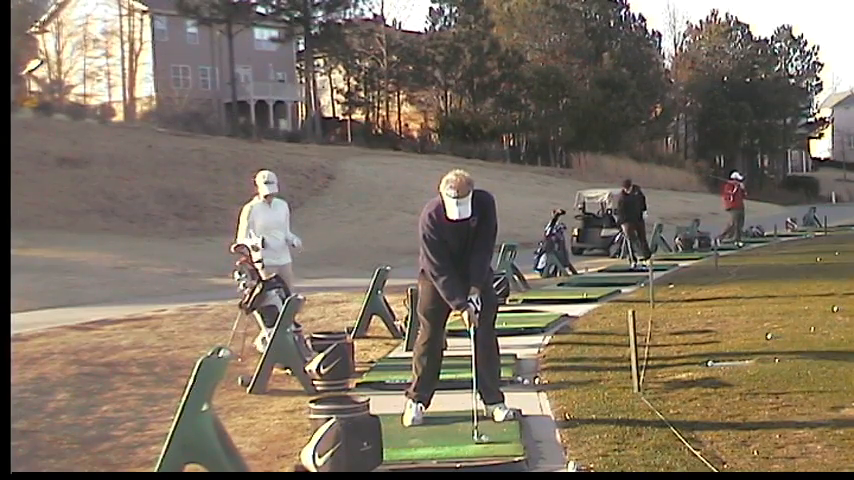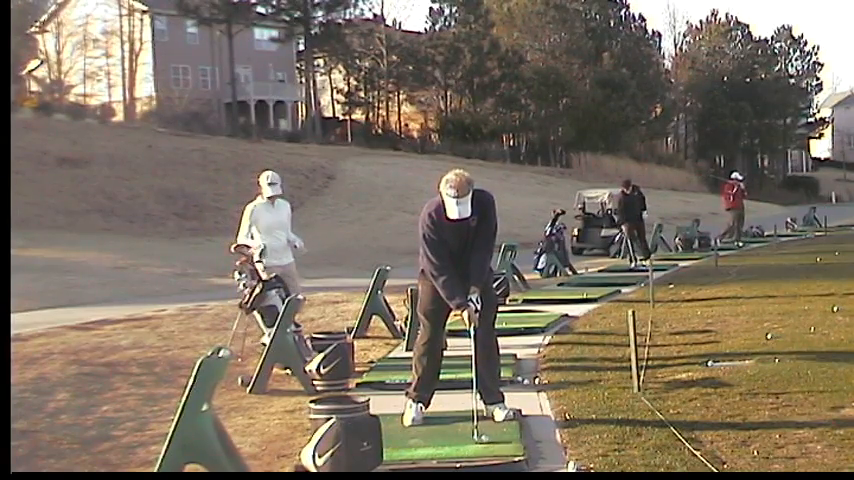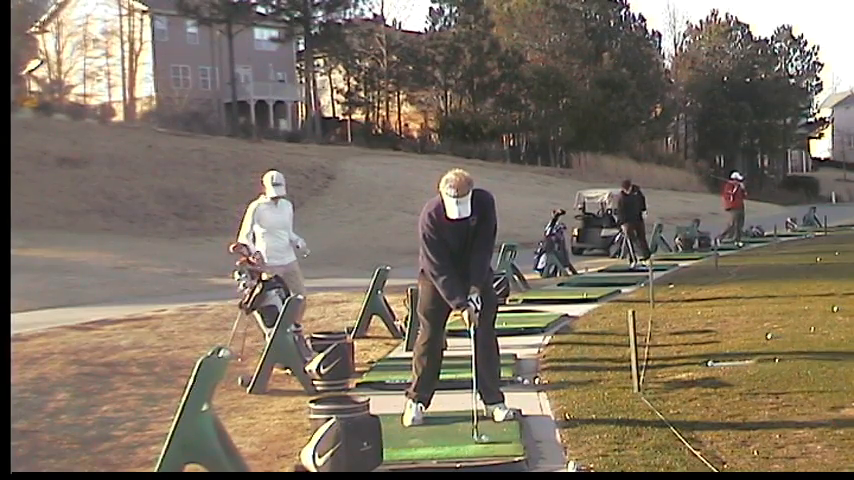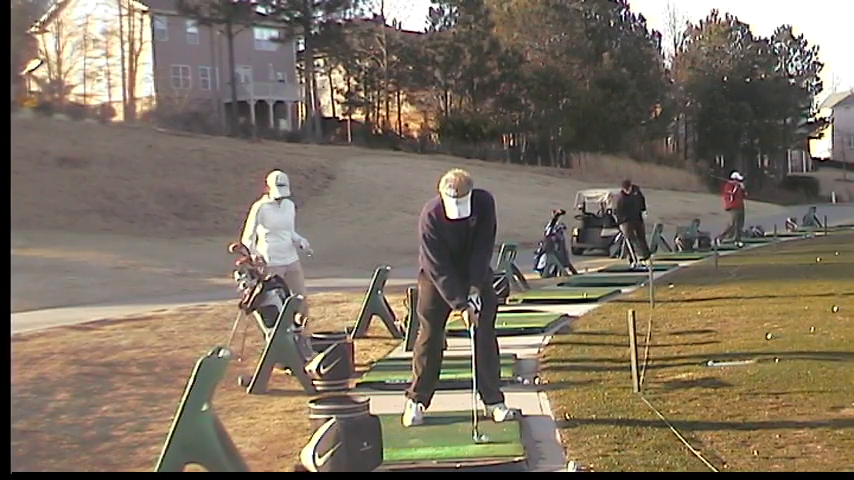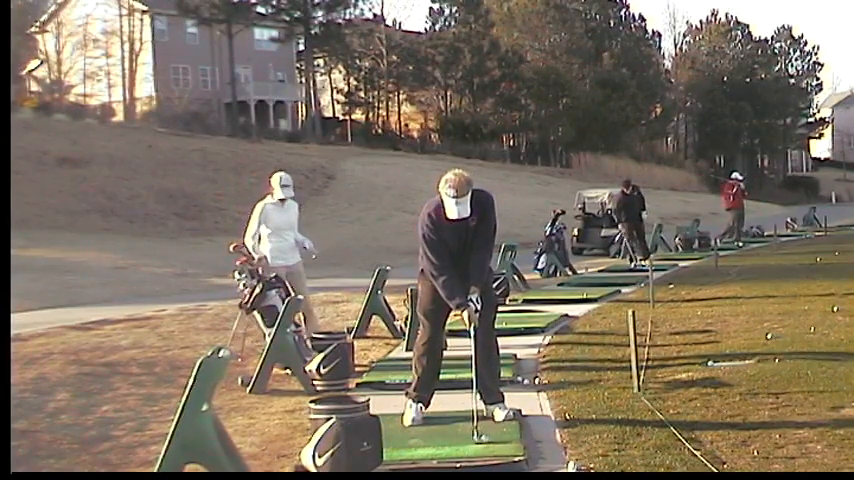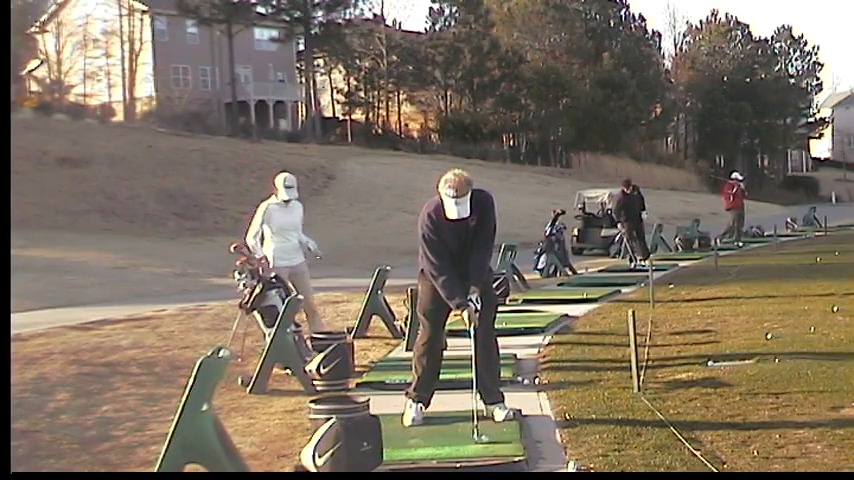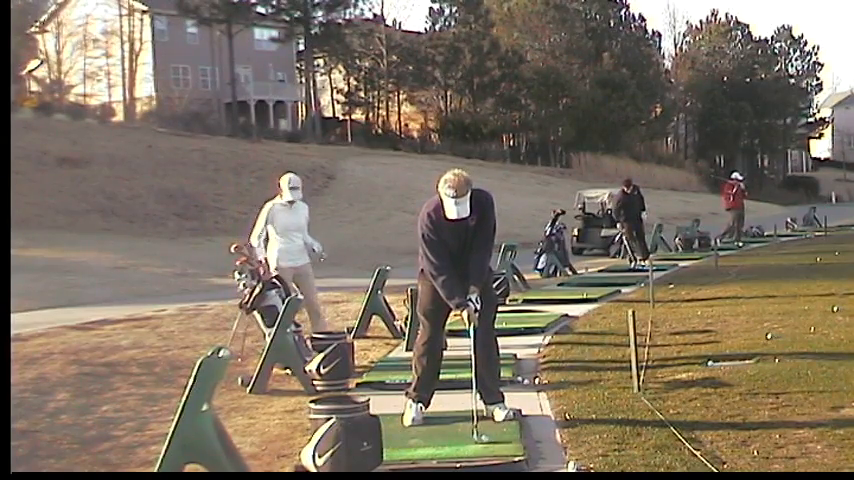
dt=0.1s
person 1, frame 1
left shoulder: (485, 203)
right shoulder: (430, 215)
left elbow: (483, 250)
right elbow: (438, 268)
left wrist: (475, 291)
right wrist: (460, 304)
left hip: (477, 274)
right hip: (437, 277)
left knee: (485, 335)
right knee: (429, 335)
left ankle: (493, 400)
right ankle: (416, 400)
person 1, frame 2
left shoulder: (485, 203)
right shoulder: (431, 215)
left elbow: (483, 249)
right elbow: (438, 267)
left wrist: (475, 291)
right wrist: (460, 304)
left hip: (477, 275)
right hip: (437, 277)
left knee: (485, 335)
right knee: (429, 335)
left ankle: (493, 400)
right ankle: (416, 400)
person 1, frame 3
left shoulder: (485, 202)
right shoulder: (430, 215)
left elbow: (483, 249)
right elbow: (438, 267)
left wrist: (475, 291)
right wrist: (460, 304)
left hip: (477, 274)
right hip: (437, 276)
left knee: (485, 335)
right knee: (429, 335)
left ankle: (493, 400)
right ankle: (416, 400)
person 1, frame 4
left shoulder: (484, 202)
right shoulder: (430, 215)
left elbow: (483, 249)
right elbow: (437, 267)
left wrist: (474, 291)
right wrist: (460, 304)
left hip: (476, 274)
right hip: (437, 277)
left knee: (485, 335)
right knee: (429, 335)
left ankle: (493, 400)
right ankle: (416, 400)
person 1, frame 5
left shoulder: (484, 202)
right shoulder: (430, 215)
left elbow: (483, 249)
right elbow: (437, 267)
left wrist: (475, 291)
right wrist: (460, 304)
left hip: (477, 274)
right hip: (437, 277)
left knee: (485, 335)
right knee: (429, 335)
left ankle: (493, 400)
right ankle: (416, 400)
person 1, frame 6
left shoulder: (484, 202)
right shoulder: (429, 215)
left elbow: (483, 249)
right elbow: (437, 267)
left wrist: (474, 291)
right wrist: (459, 304)
left hip: (476, 274)
right hip: (436, 277)
left knee: (485, 335)
right knee: (429, 335)
left ankle: (493, 400)
right ankle: (416, 400)
person 1, frame 7
left shoulder: (484, 202)
right shoulder: (429, 215)
left elbow: (482, 249)
right elbow: (437, 267)
left wrist: (474, 291)
right wrist: (459, 303)
left hip: (476, 274)
right hip: (436, 277)
left knee: (485, 335)
right knee: (429, 335)
left ankle: (493, 400)
right ankle: (416, 400)
person 2, frame 1
left shoulder: (282, 205)
right shoulder: (250, 209)
right elbow: (241, 239)
left wrist: (294, 240)
right wrist: (255, 242)
left hip: (284, 262)
right hip: (264, 264)
left ankle: (264, 340)
person 2, frame 2
left shoulder: (285, 206)
right shoulder: (253, 209)
right elbow: (242, 239)
left wrist: (297, 242)
right wrist: (255, 246)
left hip: (287, 263)
right hip: (267, 265)
person 2, frame 3
left shoulder: (287, 206)
right shoulder: (256, 208)
right elbow: (243, 238)
left wrist: (299, 242)
right wrist: (254, 252)
left hip: (289, 262)
right hip: (268, 265)
person 2, frame 4
left shoulder: (289, 205)
right shoulder: (259, 208)
right elbow: (247, 238)
left wrist: (302, 243)
right wrist: (257, 255)
left hip: (292, 261)
right hip: (270, 264)
left knee: (302, 302)
person 2, frame 5
left shoulder: (293, 206)
right shoulder: (263, 208)
right elbow: (249, 238)
left wrist: (306, 243)
right wrist: (259, 256)
left hip: (294, 262)
right hip: (272, 264)
left knee: (305, 302)
person 2, frame 6
left shoulder: (298, 207)
right shoulder: (266, 208)
right elbow: (251, 237)
left wrist: (310, 244)
right wrist: (260, 256)
left hip: (298, 262)
right hip: (275, 265)
left knee: (309, 303)
person 2, frame 7
left shoulder: (303, 208)
right shoulder: (271, 208)
right elbow: (256, 237)
left wrist: (315, 246)
right wrist: (262, 259)
left hip: (302, 263)
right hip: (279, 265)
left knee: (313, 304)
